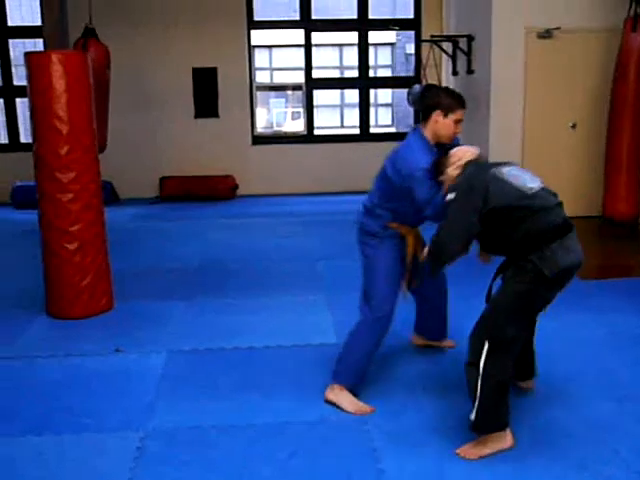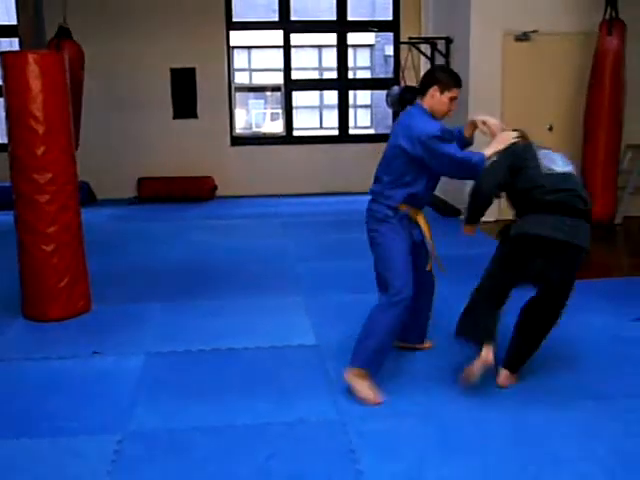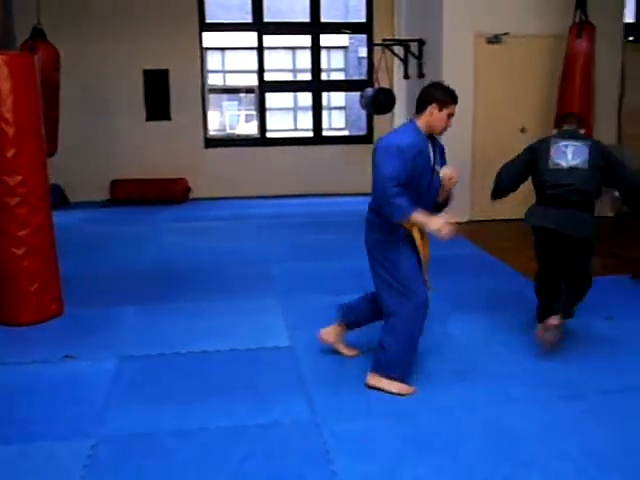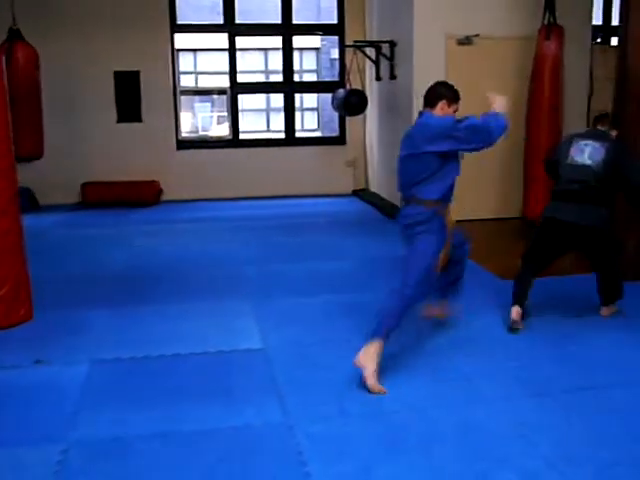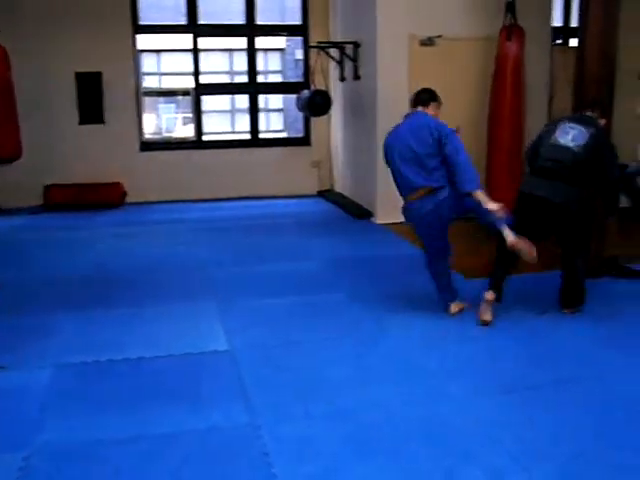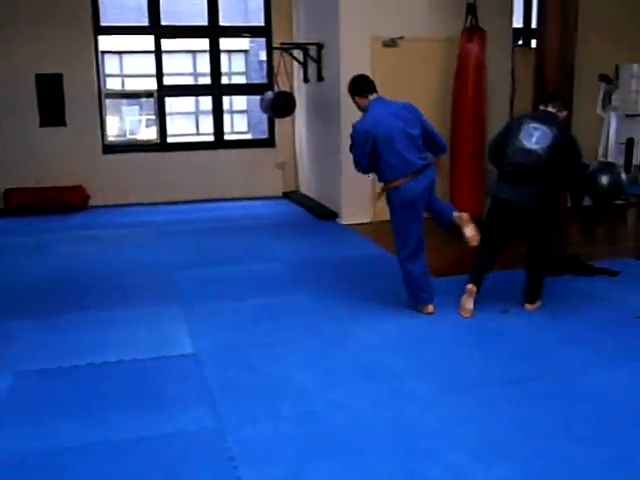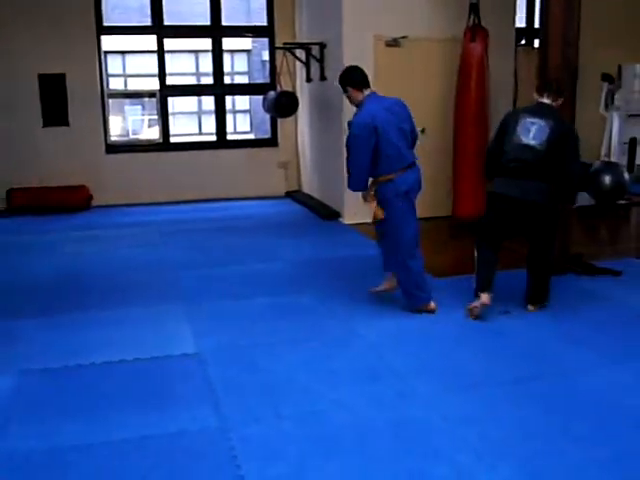
dt=0.3s
person 1, frame 1
left shoulder: (432, 143)
right shoulder: (414, 163)
left elbow: (460, 155)
right elbow: (437, 211)
left wrist: (466, 159)
left hip: (399, 231)
right hip: (381, 235)
left knee: (432, 280)
right knee: (378, 309)
left ankle: (427, 334)
right ankle: (340, 386)
person 1, frame 2
left shoulder: (417, 119)
right shoulder: (421, 130)
left elbow: (451, 141)
right elbow: (460, 164)
left wrist: (473, 126)
right wrist: (495, 148)
left hip: (402, 216)
right hip: (389, 219)
left knee: (423, 278)
right knee: (399, 292)
left ankle: (407, 336)
right ankle: (360, 370)
person 1, frame 3
left shoulder: (434, 148)
right shoulder: (397, 144)
left elbow: (434, 202)
right elbow: (388, 196)
left wrist: (445, 189)
right wrist: (426, 221)
left hip: (405, 231)
right hip: (389, 233)
left knee: (391, 295)
right knee: (413, 302)
left ankle: (337, 328)
right ankle: (384, 373)
person 1, frame 4
left shoulder: (419, 132)
right shoulder: (438, 128)
right elbow: (484, 131)
right wrist: (498, 111)
left hip: (423, 214)
right hip: (426, 217)
left knee: (458, 248)
right knee: (413, 283)
left ankle: (439, 301)
right ankle: (373, 349)
person 1, frame 5
left shoulder: (392, 137)
right shoulder: (436, 127)
right elbow: (461, 166)
right wrist: (485, 200)
left hip: (416, 208)
right hip: (443, 198)
left knee: (436, 256)
right knee: (483, 204)
left ankle: (451, 301)
right ankle: (508, 233)
person 1, frame 6
left shoulder: (363, 127)
right shoulder: (408, 109)
left elbow: (363, 165)
right elbow: (434, 139)
right wrist: (434, 155)
left hip: (402, 190)
right hip: (426, 176)
left knee: (410, 250)
right knee: (425, 199)
left ankle: (423, 302)
right ankle: (457, 217)
person 1, frame 7
left shoulder: (362, 121)
right shoulder: (397, 104)
left elbow: (359, 162)
left wrist: (362, 189)
left hip: (392, 186)
right hip: (411, 174)
left knee: (403, 245)
right knee: (387, 230)
left ankle: (422, 300)
right ankle: (394, 276)
person 2, frame 1
left shoulder: (466, 185)
right shoulder: (503, 170)
left elbow: (452, 241)
left wrist: (431, 257)
right wrist: (497, 245)
left hip: (541, 260)
right hip: (567, 249)
left knee: (493, 336)
right knee: (520, 310)
left ankle: (496, 433)
right ankle: (524, 374)
person 2, frame 2
left shoulder: (513, 155)
right shoulder: (561, 159)
left elbow: (485, 187)
right elbow: (578, 199)
left wrist: (471, 219)
left hip: (535, 230)
right hip: (576, 235)
left knee: (493, 287)
right knee: (547, 303)
left ankle: (485, 348)
right ankle: (510, 370)
person 2, frame 3
left shoulder: (541, 146)
right shoulder: (598, 150)
left elbow: (507, 176)
left wrist: (497, 193)
left hip: (543, 217)
right hip: (579, 221)
left knee: (548, 270)
right knee: (578, 279)
left ankle: (545, 320)
right ankle: (555, 317)
person 2, frame 4
left shoulder: (570, 141)
right shoulder: (615, 149)
left elbow: (551, 169)
right elbow: (630, 183)
left hip: (558, 212)
right hip: (593, 216)
left knee: (533, 260)
right knee: (607, 257)
left ankle: (517, 307)
right ankle: (608, 304)
person 2, frame 5
left shoulder: (558, 124)
right shoulder: (601, 138)
left elbow: (531, 155)
right elbow: (610, 178)
right wrist: (608, 206)
left hip: (535, 190)
right hip: (569, 197)
right knee: (575, 251)
left ankle: (491, 293)
right ankle: (570, 303)
person 2, frame 6
left shoulder: (519, 122)
right shoulder: (564, 136)
left elbow: (493, 151)
right elbow: (575, 175)
right wrist: (576, 201)
left hip: (504, 191)
right hip: (536, 198)
left knee: (491, 242)
right knee: (539, 249)
left ankle: (472, 285)
right ankle: (532, 299)
person 2, frame 7
left shoulder: (515, 116)
right shoulder: (564, 128)
left elbow: (493, 152)
right elbow: (570, 169)
left wrist: (494, 180)
right wrist: (566, 200)
left hip: (504, 189)
right hip: (538, 194)
left knee: (488, 240)
right knee: (541, 248)
left ankle: (483, 294)
right ankle: (536, 300)
